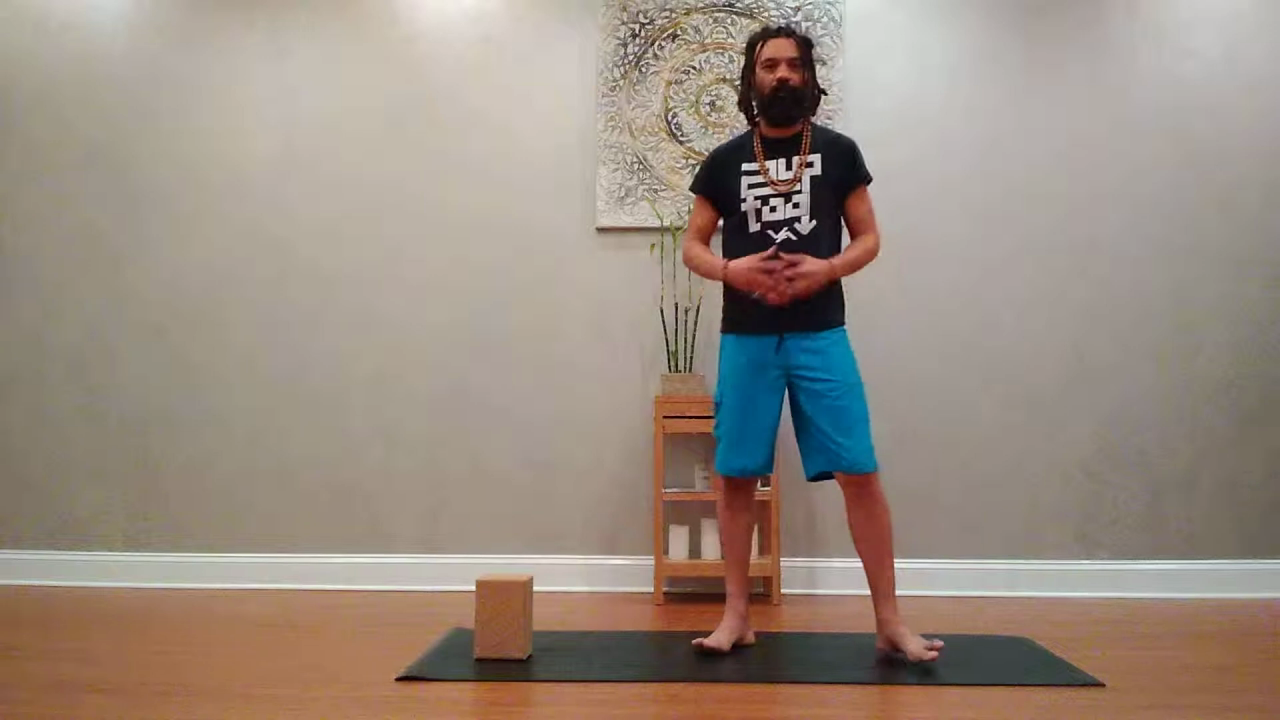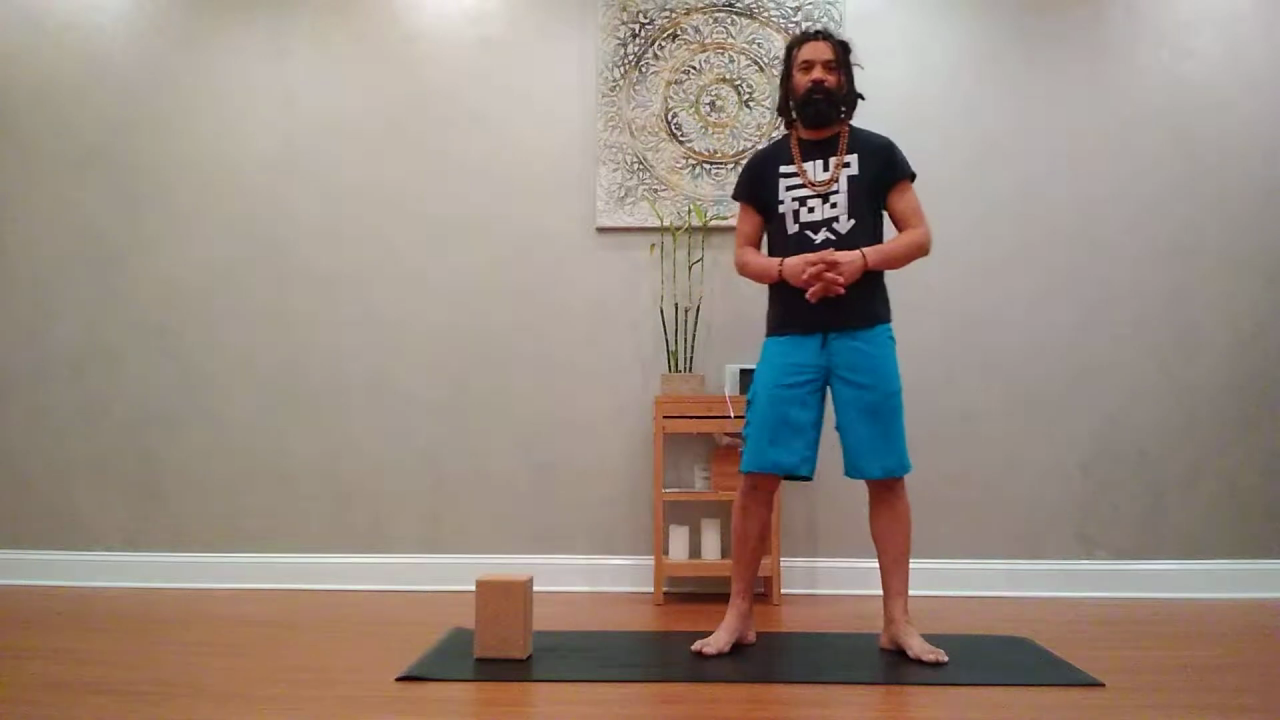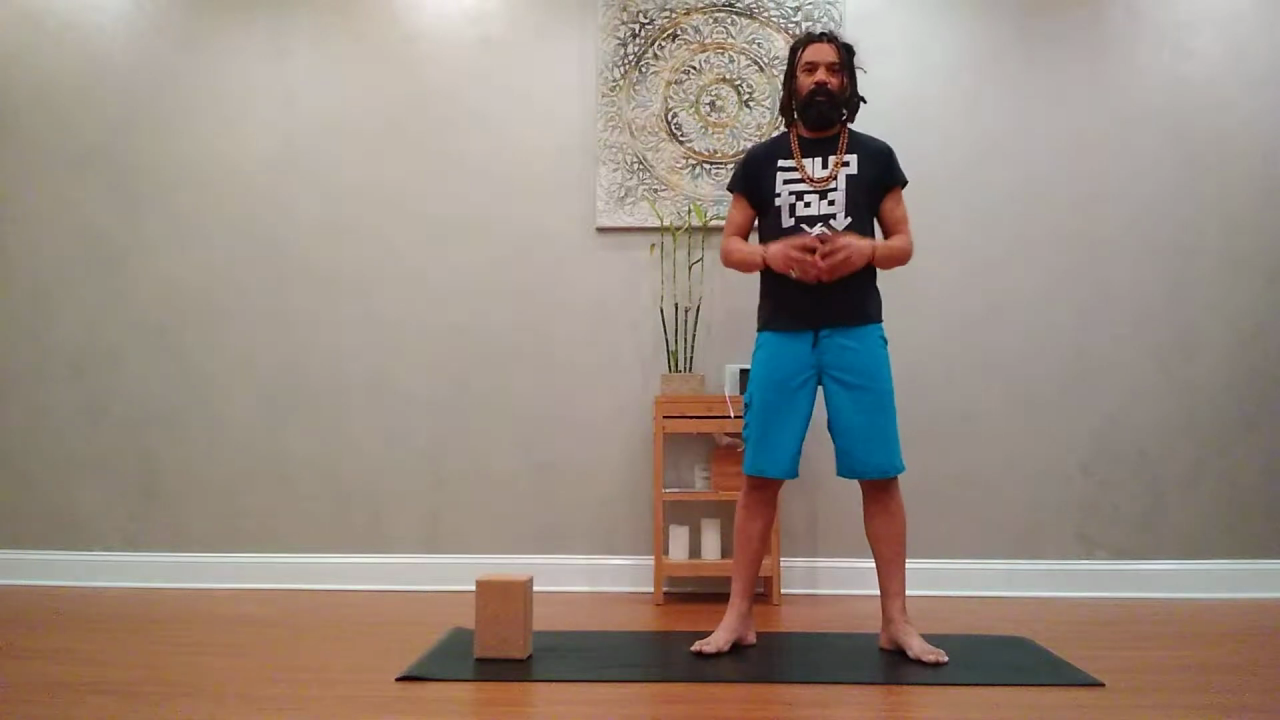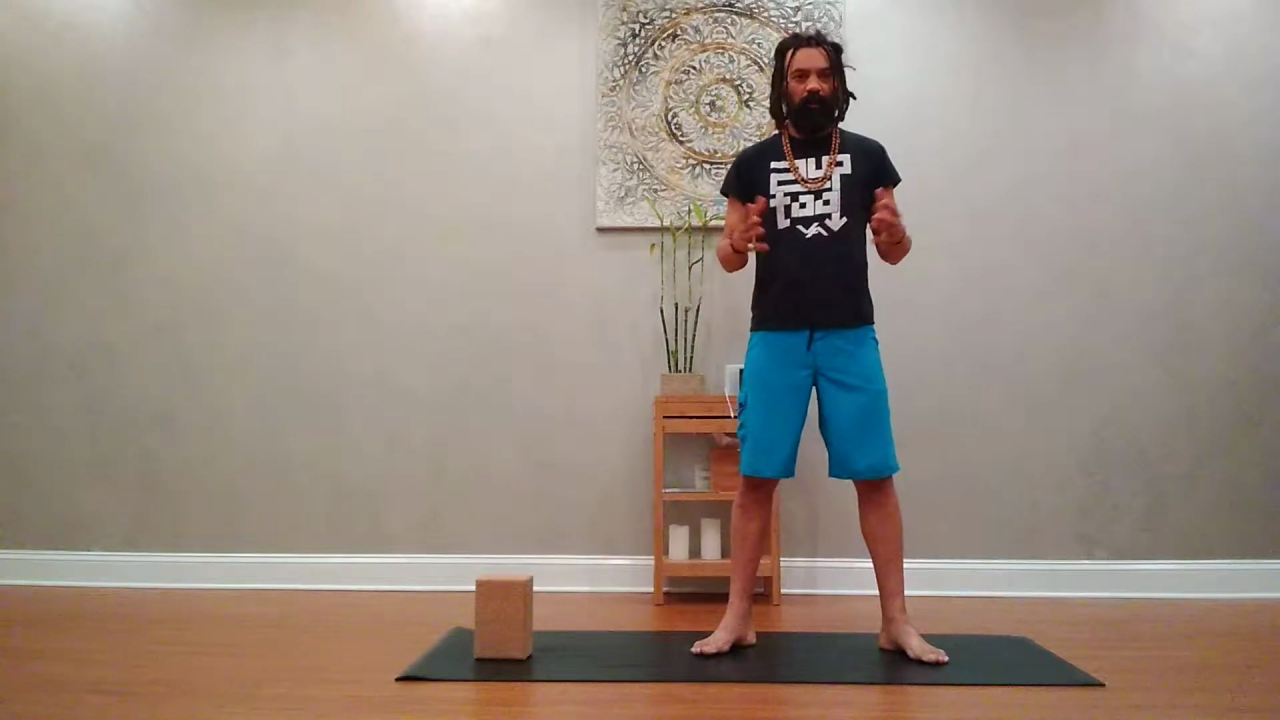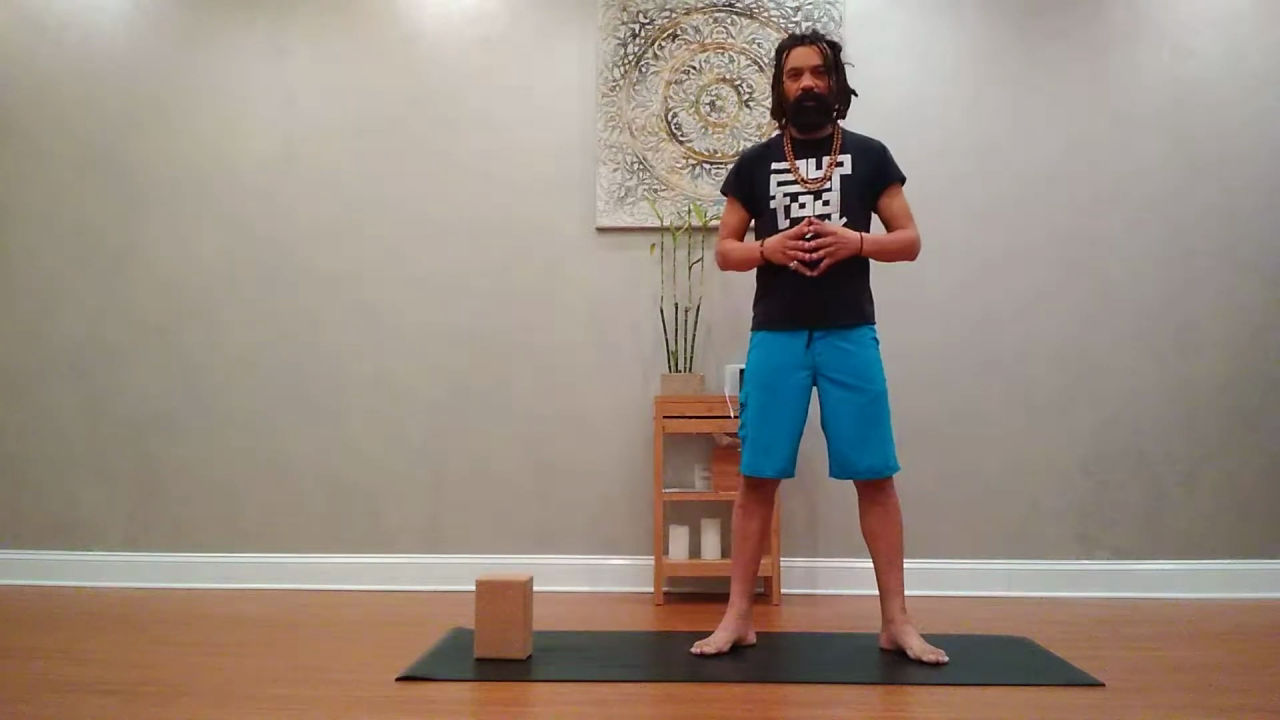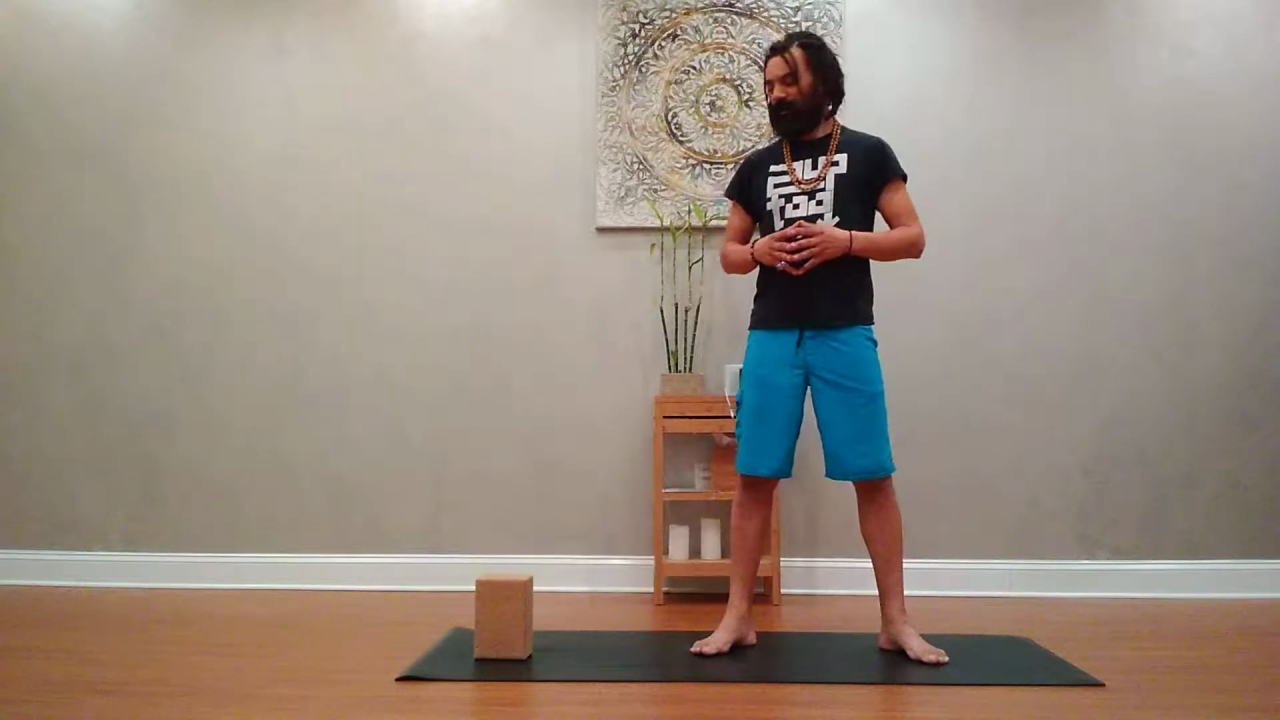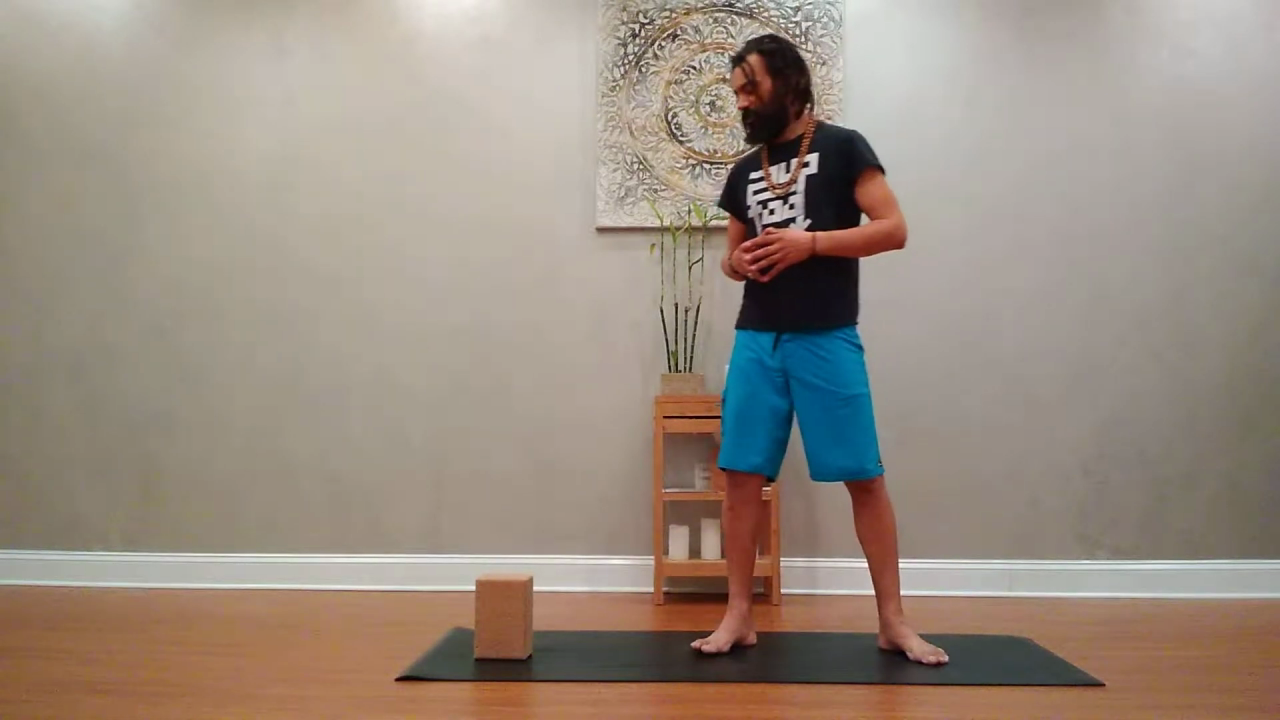
dt=0.5s
person 1, frame 1
left shoulder: (839, 151)
right shoulder: (725, 160)
left elbow: (868, 236)
right elbow: (692, 244)
left wrist: (828, 268)
right wrist: (729, 269)
left hip: (821, 336)
right hip: (747, 339)
left knee: (860, 473)
right knee: (737, 477)
left ankle: (889, 621)
right ankle: (736, 616)
person 1, frame 2
left shoulder: (878, 152)
right shoulder: (764, 165)
left elbow: (919, 236)
right elbow: (743, 254)
left wrist: (860, 260)
right wrist: (787, 267)
left hip: (864, 336)
right hip: (788, 339)
left knee: (886, 477)
right knee: (758, 476)
left ankle: (897, 621)
right ankle: (739, 615)
person 1, frame 3
left shoulder: (875, 155)
right shoulder: (761, 159)
left elbow: (903, 243)
right elbow: (729, 246)
left wrist: (866, 250)
right wrist: (772, 254)
left hip: (857, 333)
right hip: (781, 336)
left knee: (880, 477)
right knee: (761, 477)
left ankle: (896, 620)
right ankle: (738, 615)
person 1, frame 4
left shoulder: (867, 155)
right shoulder: (753, 163)
left elbow: (894, 252)
right elbow: (727, 257)
left wrist: (894, 234)
right wrist: (740, 241)
left hip: (850, 336)
right hip: (774, 337)
left knee: (874, 476)
right knee: (756, 477)
left ankle: (895, 620)
right ankle: (737, 616)
person 1, frame 5
left shoulder: (869, 155)
right shoulder: (755, 162)
left elbow: (909, 241)
right elbow: (724, 250)
left wrist: (854, 241)
right wrist: (769, 248)
left hip: (851, 336)
right hip: (775, 337)
left knee: (874, 476)
right knee: (758, 477)
left ankle: (896, 620)
right ankle: (738, 616)
person 1, frame 6
left shoulder: (869, 153)
right shoulder: (758, 166)
left elbow: (913, 238)
right elbow: (728, 253)
left wrist: (843, 240)
right wrist: (760, 251)
left hip: (846, 336)
right hip: (771, 338)
left knee: (873, 477)
right knee: (755, 477)
left ankle: (895, 621)
right ankle: (738, 616)
person 1, frame 7
left shoulder: (842, 146)
right shoulder: (744, 171)
left elbow: (893, 229)
left wrist: (807, 242)
right wrist: (739, 262)
left hip: (827, 339)
right hip: (756, 340)
left knee: (863, 478)
right knee: (742, 476)
left ankle: (893, 620)
right ankle: (738, 615)
